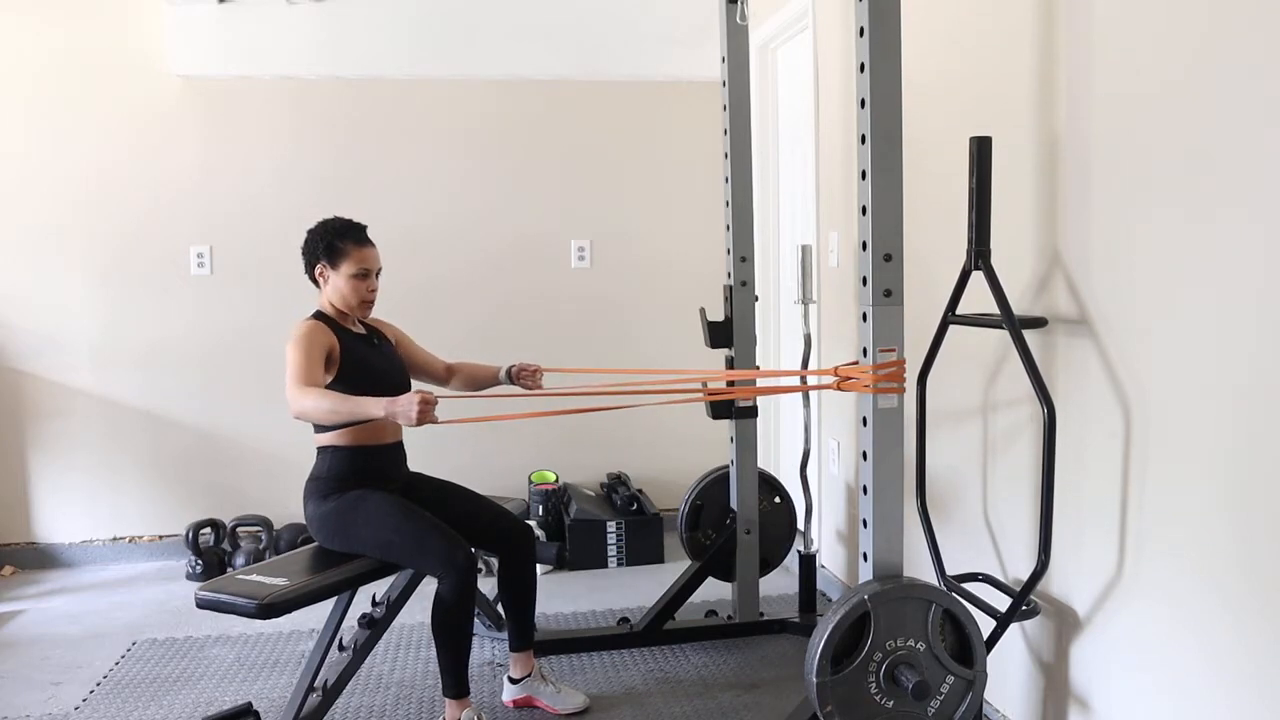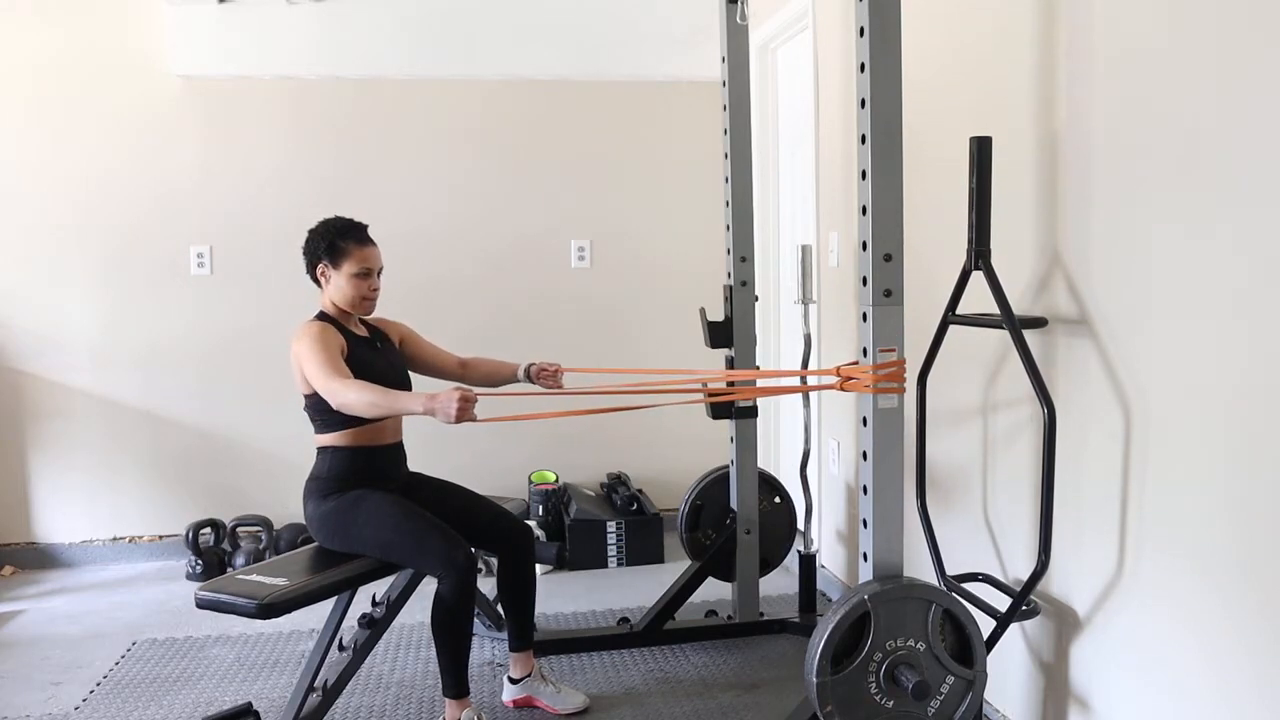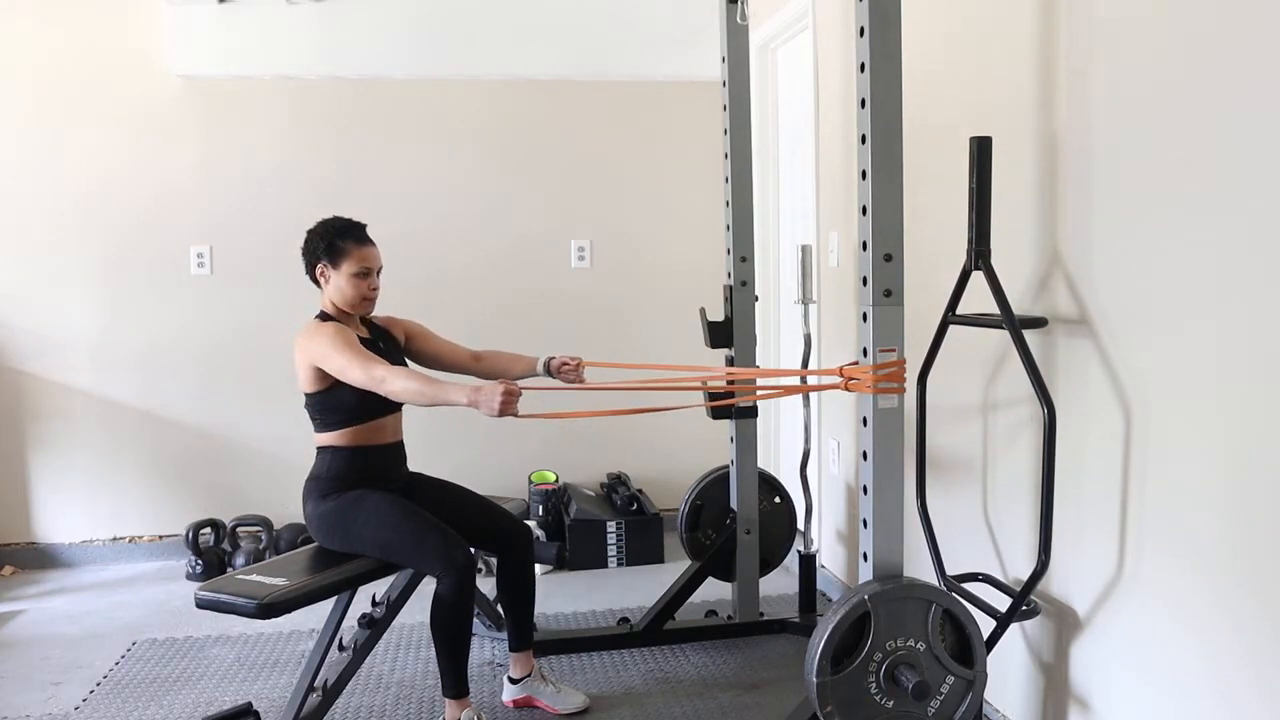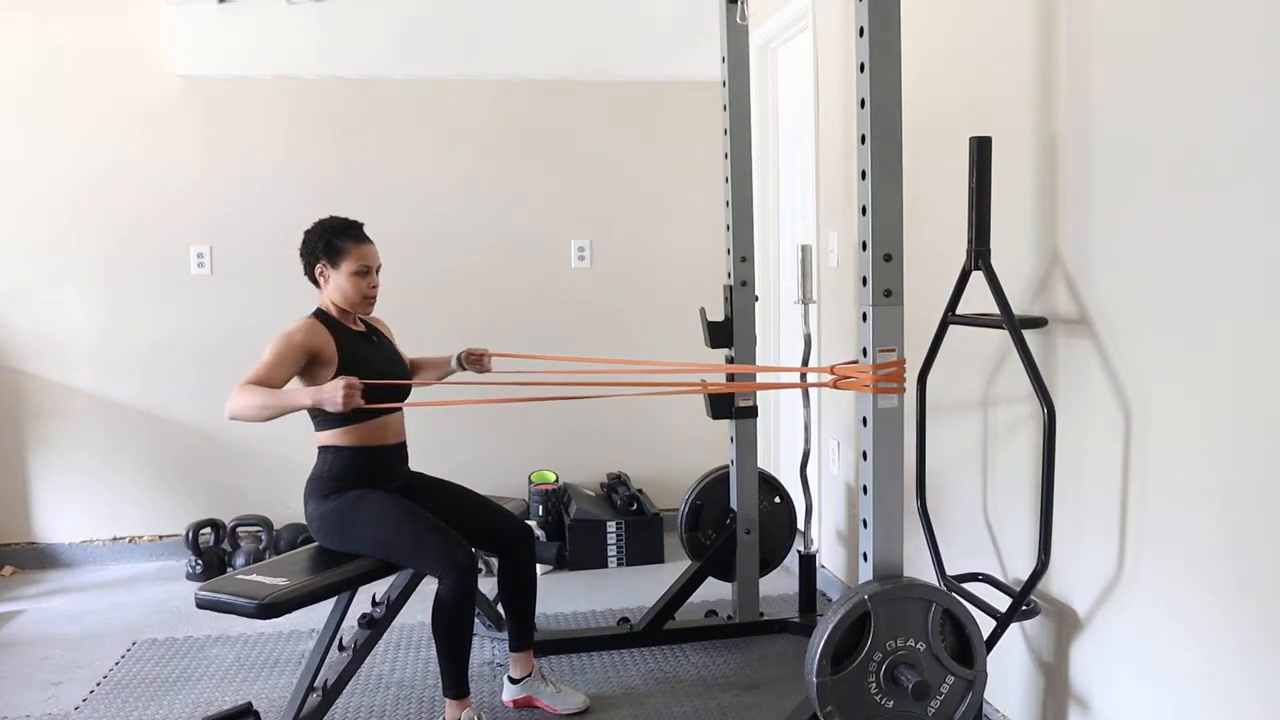
dt=0.5s
person 1, frame 1
left shoulder: (381, 333)
right shoulder: (312, 335)
left elbow: (446, 373)
right elbow: (302, 401)
left wrist: (506, 374)
right wrist: (390, 406)
left hip: (396, 479)
right hip: (342, 495)
left knee: (516, 536)
right knee: (456, 561)
left ankle: (523, 676)
person 1, frame 2
left shoulder: (386, 333)
right shoulder: (315, 336)
left elbow: (459, 367)
right elbow: (343, 394)
left wrist: (525, 372)
right wrist: (427, 404)
left hip: (396, 480)
right hip: (341, 495)
left knee: (515, 535)
right knee: (456, 561)
left ankle: (523, 677)
person 1, frame 3
left shoulder: (390, 329)
right shoulder: (320, 338)
left elbow: (473, 360)
right elbow: (386, 382)
left wrist: (544, 366)
right wrist: (473, 396)
left hip: (394, 480)
right hip: (340, 496)
left knee: (515, 536)
right knee: (454, 562)
left ankle: (522, 677)
person 1, frame 4
left shoulder: (375, 329)
right shoulder: (306, 336)
left elbow: (409, 370)
right elbow: (240, 402)
left wrist: (458, 361)
right wrist: (318, 395)
left hip: (398, 479)
right hip: (343, 494)
left knee: (517, 536)
right knee: (456, 563)
left ankle: (522, 676)
